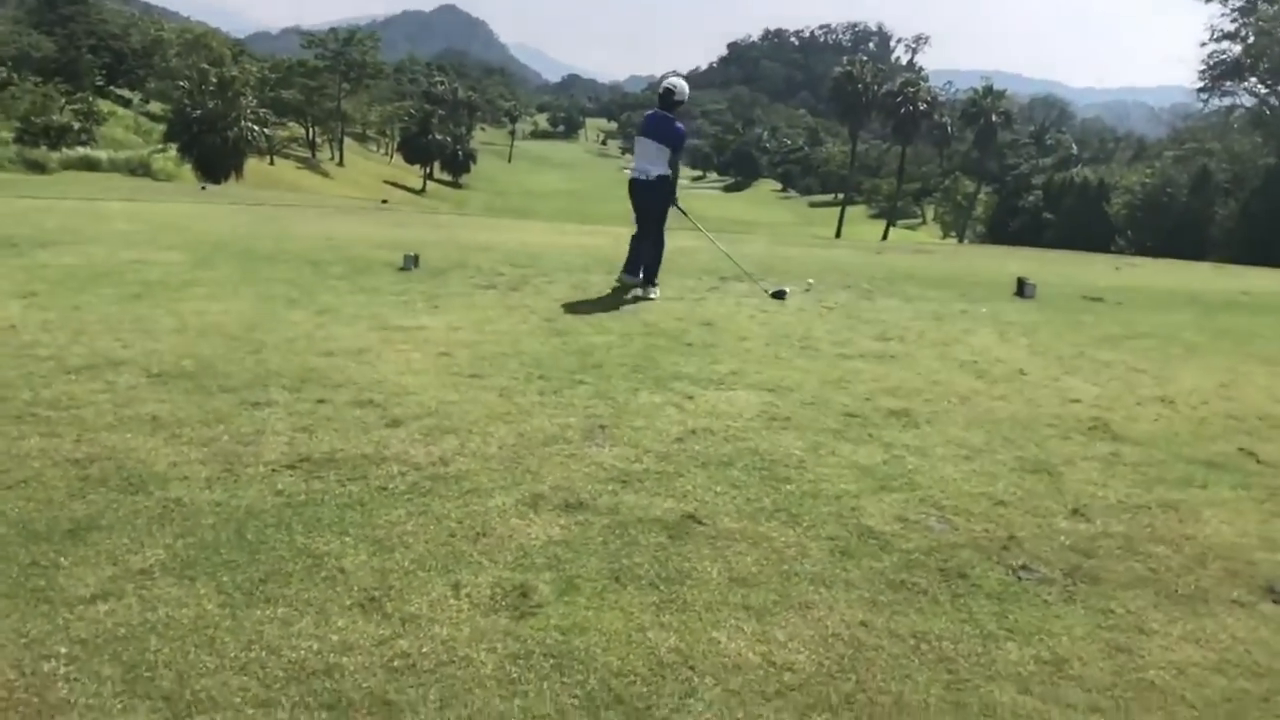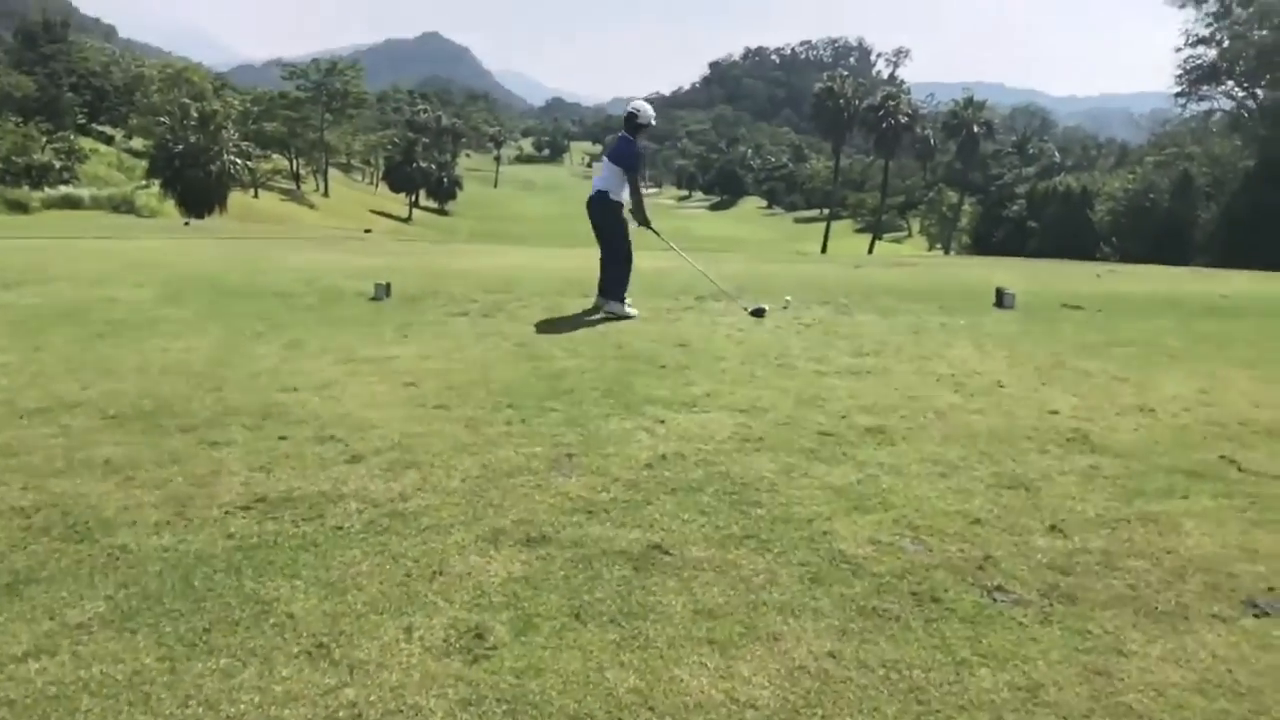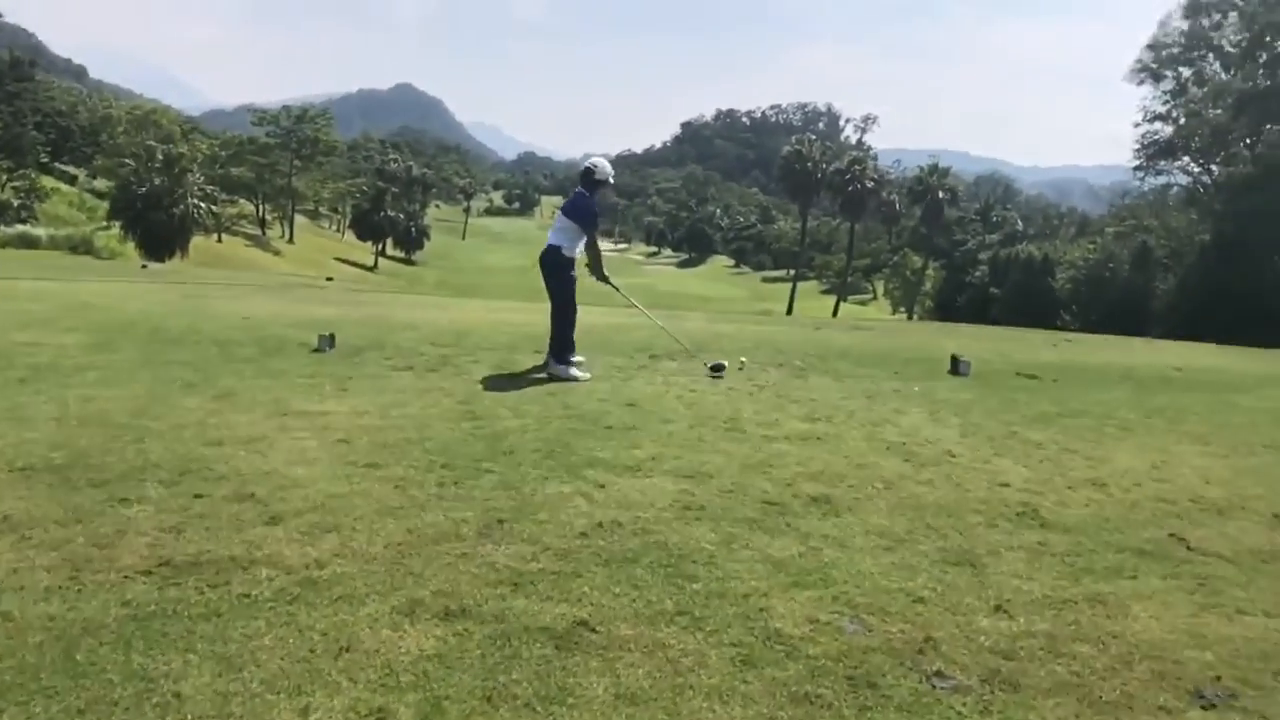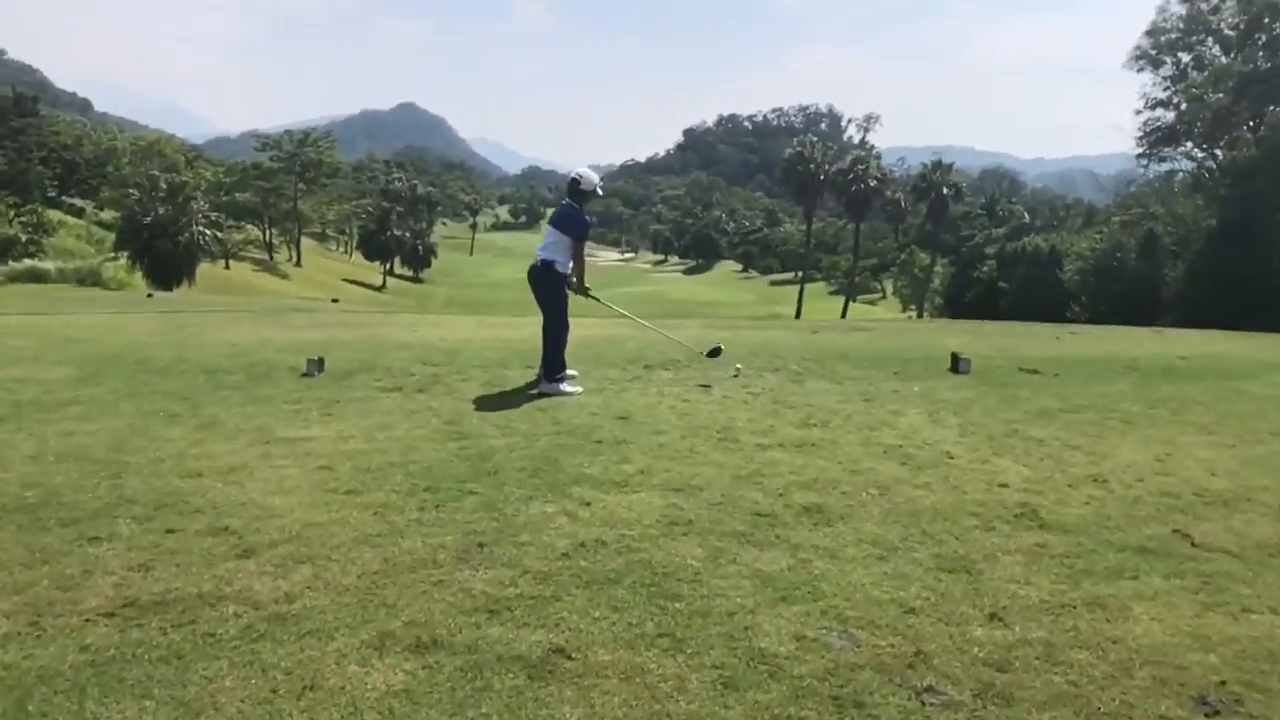
dt=0.3s
person 1, frame 1
left shoulder: (646, 119)
right shoulder: (677, 130)
left elbow: (644, 152)
right elbow: (673, 165)
right wrist: (672, 192)
left hip: (637, 182)
right hip: (659, 185)
left knee: (643, 230)
right knee: (655, 236)
left ankle: (630, 273)
right ankle: (649, 284)
person 1, frame 2
left shoulder: (620, 142)
right shoulder: (631, 149)
right elbow: (634, 186)
left wrist: (635, 208)
right wrist: (642, 215)
left hip: (598, 201)
right hip: (608, 204)
left knee: (610, 251)
right knee: (623, 253)
left ankle: (606, 296)
right ankle: (615, 301)
person 1, frame 3
left shoulder: (577, 198)
right shoulder: (588, 206)
right elbow: (592, 242)
left wrist: (592, 263)
right wrist: (600, 271)
left hip: (553, 256)
right hip: (560, 259)
left knee: (561, 308)
right knee: (567, 311)
left ankle: (557, 353)
right ankle: (560, 362)
person 1, frame 4
left shoulder: (563, 210)
right shoulder: (580, 219)
right elbow: (578, 256)
left wrist: (571, 277)
right wrist: (581, 283)
left hip: (540, 270)
right hip: (551, 274)
left knee: (553, 323)
right knee: (558, 326)
left ankle: (549, 368)
right ankle: (552, 380)
